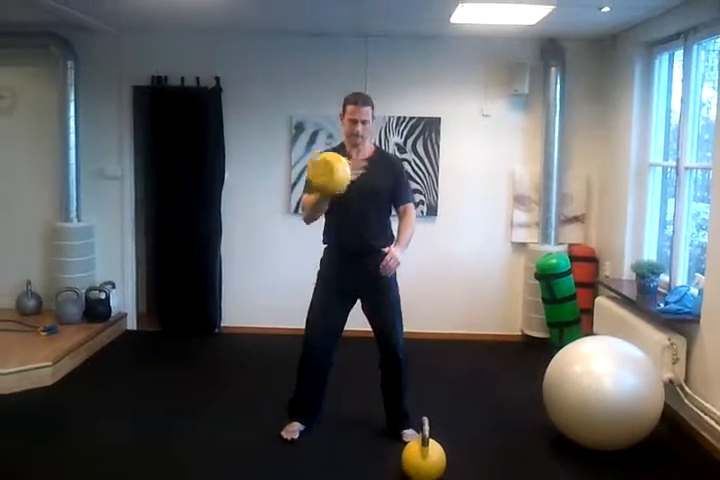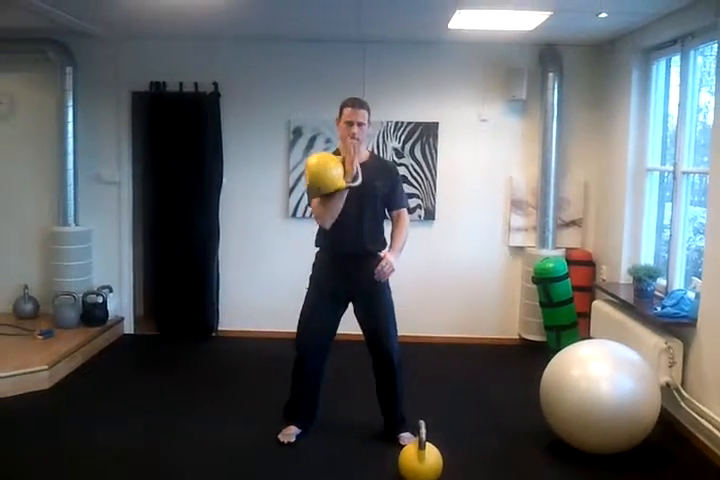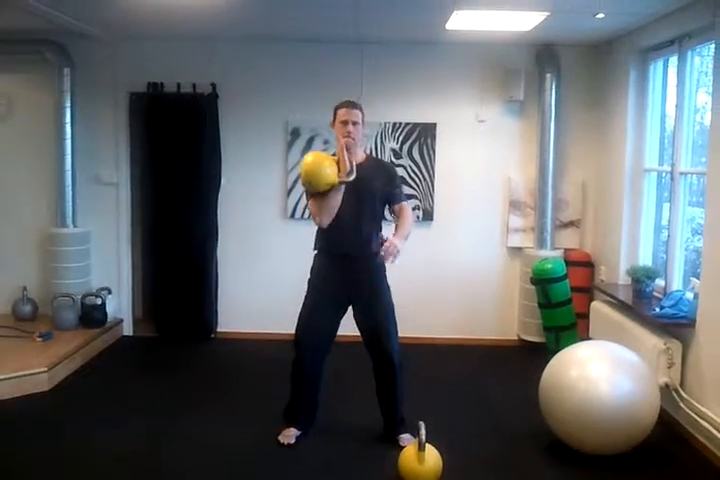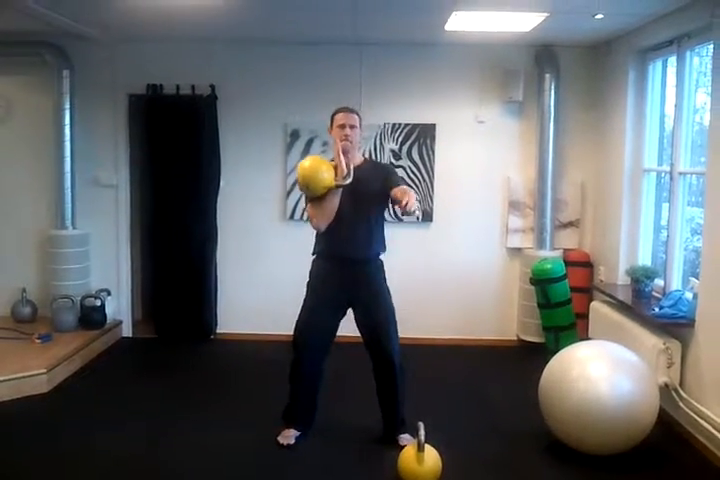
dt=0.2s
person 1, frame 1
left shoulder: (390, 164)
left elbow: (408, 212)
right elbow: (308, 214)
left wrist: (398, 247)
left hip: (377, 264)
right hip: (337, 263)
left knee: (393, 345)
right knee: (317, 343)
left ankle: (399, 422)
right ankle: (301, 416)
person 1, frame 2
left shoulder: (386, 169)
left elbow: (401, 217)
right elbow: (324, 219)
left wrist: (393, 252)
right wrist: (348, 180)
left hip: (370, 268)
right hip: (330, 266)
left knee: (386, 349)
right knee: (310, 346)
left ankle: (396, 425)
right ankle: (298, 419)
person 1, frame 3
left shoulder: (383, 170)
left elbow: (403, 210)
right elbow: (322, 218)
left wrist: (399, 235)
right wrist: (342, 177)
left hip: (369, 268)
right hip: (329, 267)
left knee: (386, 350)
right knee: (308, 346)
left ankle: (396, 426)
right ankle: (297, 421)
person 1, frame 4
left shoulder: (381, 172)
left elbow: (404, 194)
right elbow: (319, 221)
left wrist: (409, 201)
right wrist: (339, 180)
left hip: (368, 271)
right hip: (328, 269)
left knee: (388, 352)
right knee: (306, 348)
left ankle: (396, 427)
right ankle: (296, 421)
